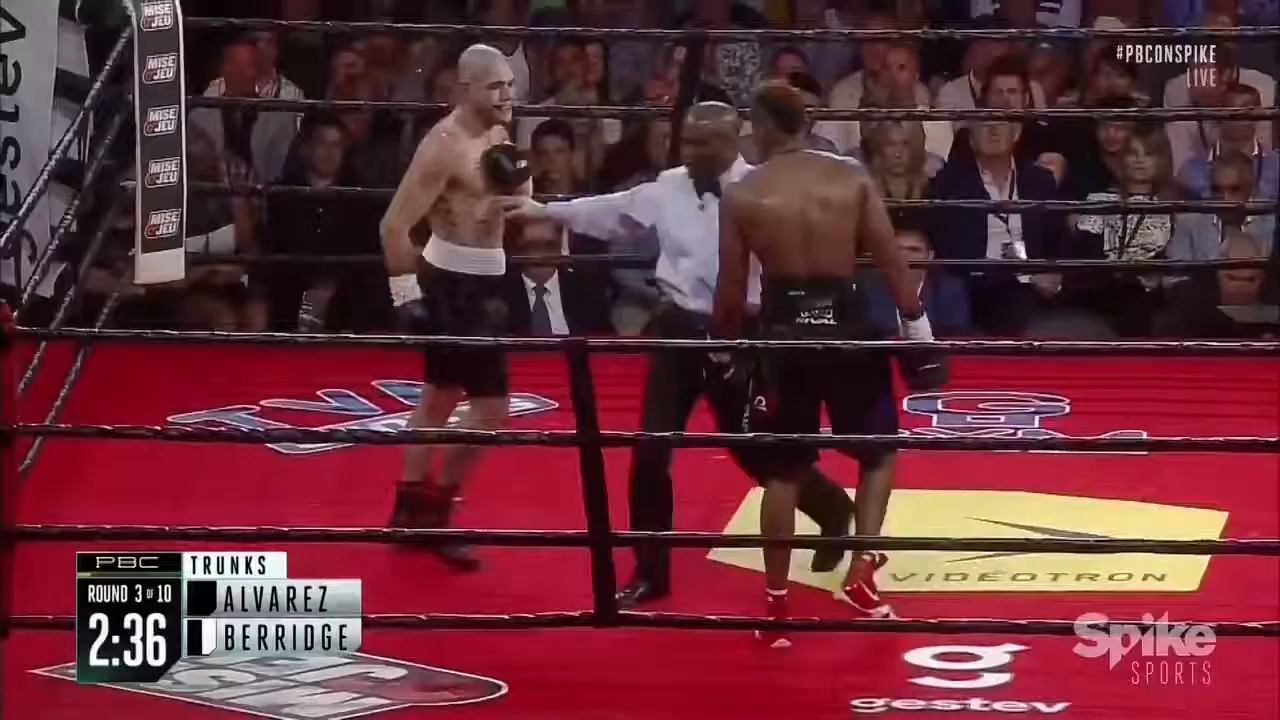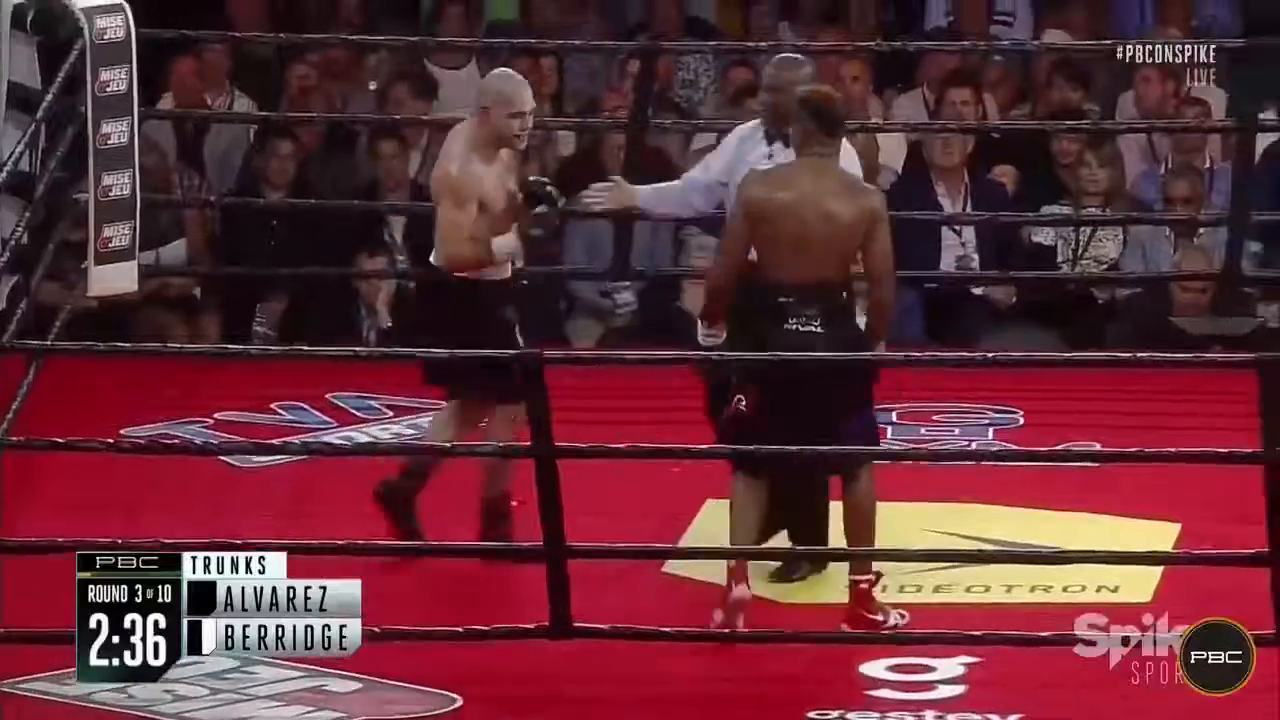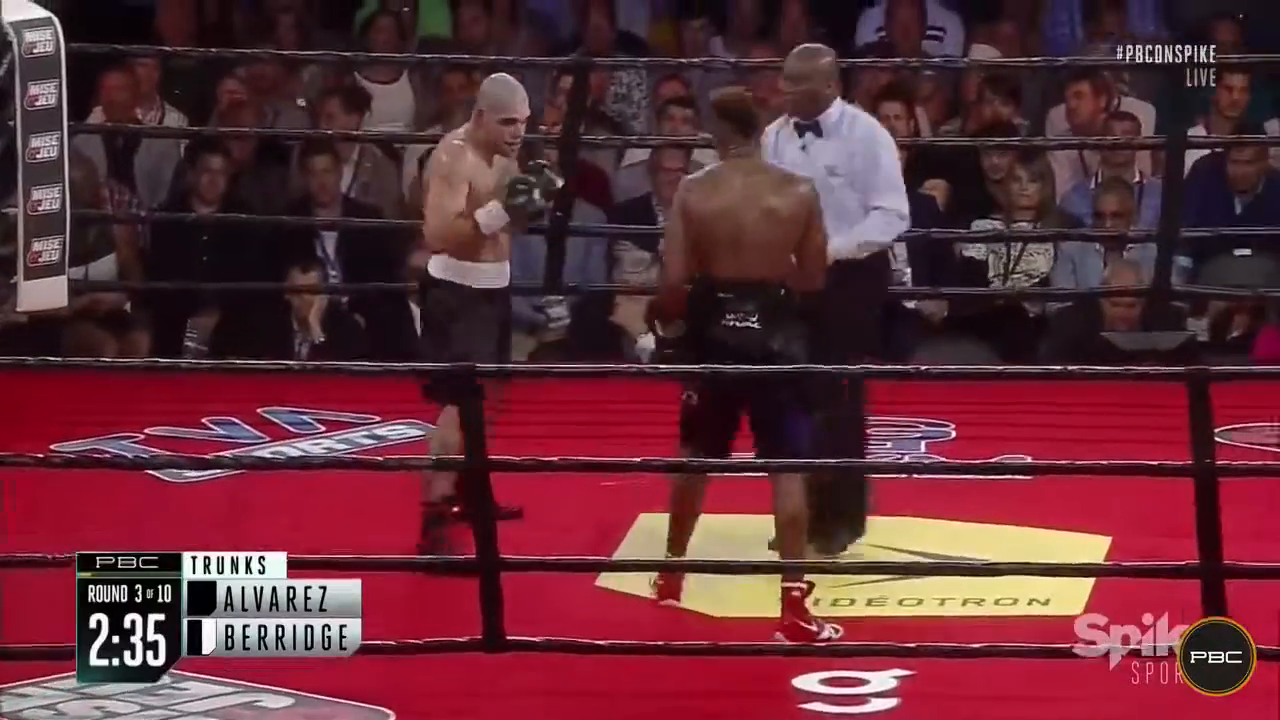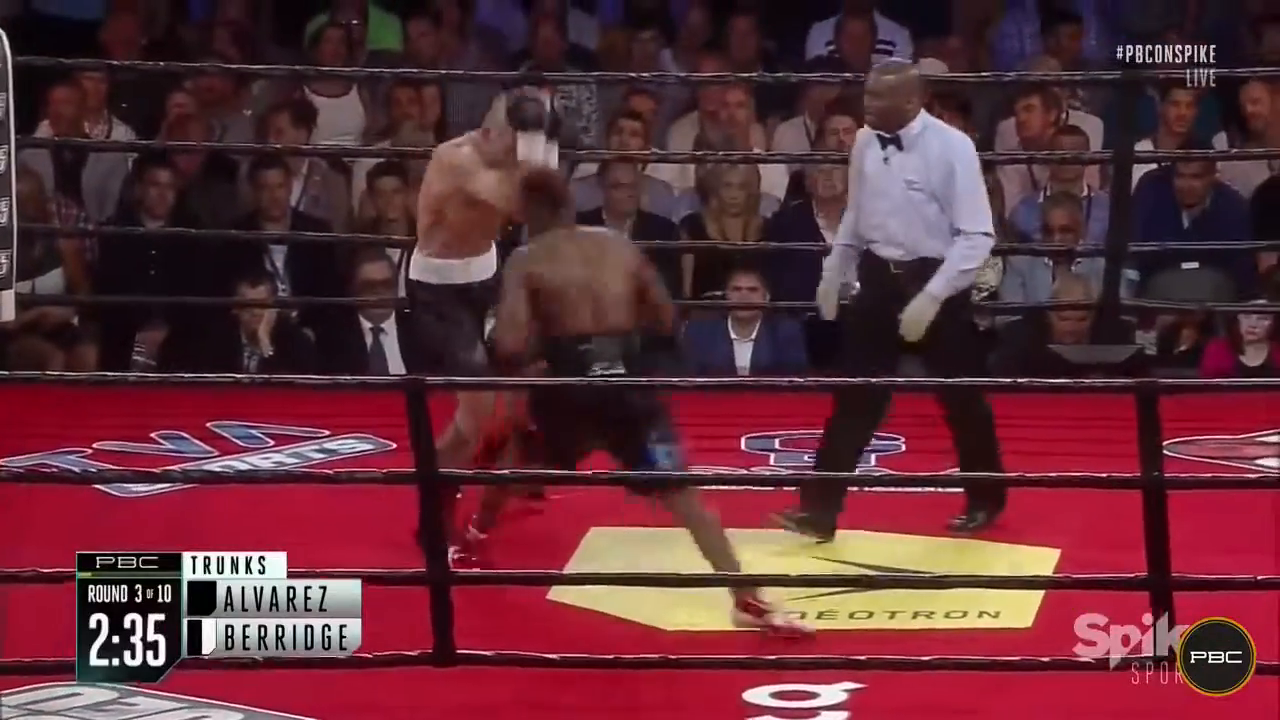
dt=0.4s
person 1, frame 1
left shoulder: (741, 196)
right shoulder: (852, 177)
left elbow: (730, 291)
right elbow: (892, 261)
left wrist: (722, 348)
right wrist: (917, 327)
left hip: (783, 330)
right hip: (848, 325)
left knee: (782, 474)
left ankle: (776, 605)
right ankle: (862, 571)
person 1, frame 2
left shoulder: (757, 186)
right shoulder: (866, 199)
left elbow: (723, 274)
right elbow: (881, 294)
left wrist: (711, 327)
right wrist: (873, 342)
left hip: (768, 332)
right hip: (834, 334)
left knee: (750, 467)
right knee: (856, 467)
left ankle: (736, 586)
right ankle: (861, 599)
person 1, frame 3
left shoulder: (691, 192)
right shoulder: (800, 192)
left elbow: (674, 281)
right elbow: (814, 279)
left wrist: (662, 324)
left hip: (711, 331)
right hip: (775, 335)
left knee: (696, 455)
right knee: (789, 470)
left ankle: (671, 574)
right ankle: (793, 606)
person 1, frame 4
left shoulder: (527, 259)
right shoulder: (618, 244)
left elbow: (511, 346)
right elbow: (665, 320)
left hip: (573, 384)
right hip: (630, 379)
right knee: (679, 494)
right ankle: (748, 598)
person 2, frame 1
right shoulder: (669, 186)
right elbow: (615, 210)
right wrist: (546, 210)
right hip: (678, 329)
right knee: (651, 451)
left ankle: (834, 513)
right ankle: (649, 572)
person 2, frame 2
left shoulder: (832, 156)
right shoulder: (744, 141)
right elbow: (693, 191)
right wrist: (637, 196)
right knee: (726, 399)
left ankle: (808, 543)
right ankle: (772, 511)
person 2, frame 3
left shoulder: (865, 135)
right shoulder: (775, 136)
left elbow: (891, 215)
left wrist: (829, 252)
left hip: (852, 275)
left knee: (839, 393)
left ankle: (845, 511)
right ankle: (827, 510)
person 2, frame 4
left shoulder: (951, 148)
right shoulder: (866, 143)
left elbow: (976, 236)
left wrist: (930, 299)
right wrist: (835, 273)
left hip: (934, 281)
right hip: (880, 275)
left knee: (958, 394)
right knee: (856, 391)
left ankle: (985, 499)
right ankle: (820, 506)
person 3, frame 1
left shoulder: (496, 133)
right shoulder: (444, 146)
right elbow: (394, 227)
left wrist: (515, 176)
right wrist: (409, 295)
left hip: (480, 278)
right hip: (458, 283)
left knee: (441, 394)
right knee: (491, 405)
left ankle: (409, 509)
right ankle: (435, 510)
person 3, frame 2
left shoulder: (495, 145)
right shoulder: (462, 167)
left elbow: (500, 209)
right elbow: (454, 257)
left wrist: (531, 204)
right wrist: (520, 239)
left hip: (479, 287)
right hip: (468, 291)
left knee: (472, 402)
right knee: (509, 406)
left ankle: (404, 487)
right ankle: (495, 523)
person 3, frame 3
left shoulder: (505, 153)
right shoulder: (452, 158)
left elbow: (514, 224)
right elbow: (436, 236)
left wrist: (537, 195)
right wrist: (501, 210)
left hip: (493, 288)
right hip: (455, 294)
right knee: (461, 408)
right ankle: (434, 531)
person 3, frame 4
left shoulder: (514, 148)
right shoulder: (456, 159)
right elbow: (511, 204)
left wrist: (546, 140)
right wrist: (529, 136)
left hip: (482, 282)
right hip: (439, 292)
right knee: (478, 404)
